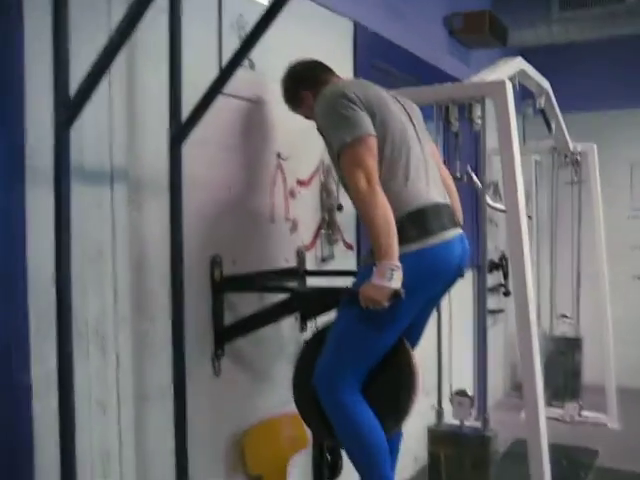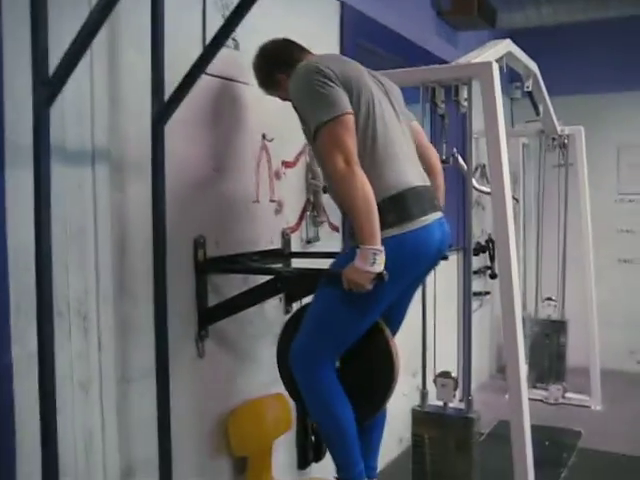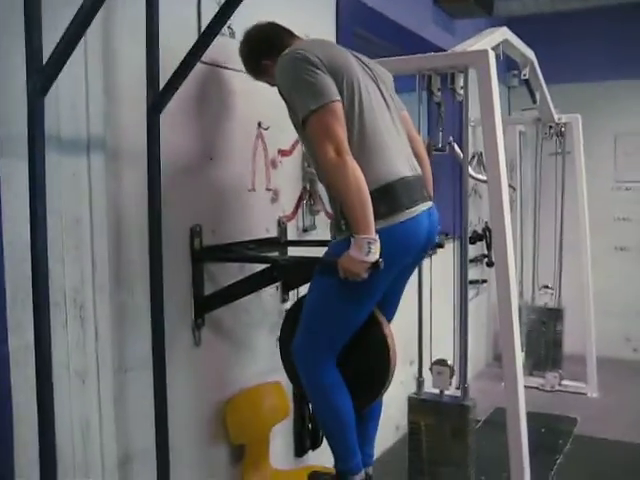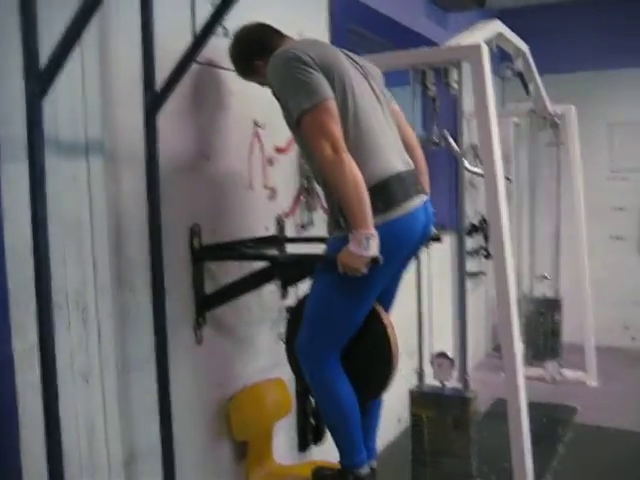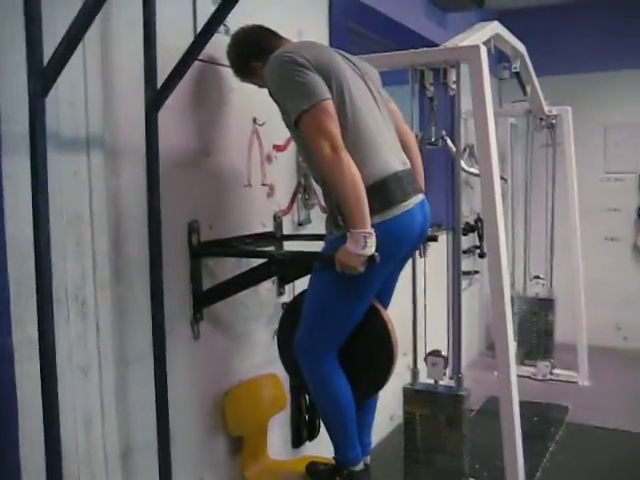
dt=0.2s
person 1, frame 1
left shoulder: (336, 99)
right shoulder: (392, 100)
left elbow: (366, 184)
right elbow: (443, 177)
left wrist: (386, 270)
left hip: (416, 250)
right hip: (449, 242)
left knee: (334, 382)
person 1, frame 2
left shoulder: (310, 75)
right shoulder: (372, 79)
left elbow: (344, 164)
right elbow: (430, 157)
left wrist: (368, 253)
left hip: (395, 234)
right hip: (429, 226)
left knee: (310, 359)
person 1, frame 3
left shoulder: (296, 62)
right shoulder: (362, 64)
left elbow: (335, 153)
right elbow: (416, 144)
left wrist: (363, 242)
left hip: (383, 225)
right hip: (419, 215)
left knee: (313, 353)
person 1, frame 4
left shoulder: (288, 62)
right shoulder: (351, 61)
left elbow: (332, 151)
right elbow: (408, 138)
left wrist: (361, 237)
left hip: (379, 222)
right hip: (412, 210)
left knee: (316, 351)
person 1, frame 5
left shoulder: (286, 64)
right shoulder: (347, 62)
left elbow: (331, 150)
right elbow: (405, 135)
left wrist: (359, 236)
left hip: (378, 220)
right hip: (411, 208)
left knee: (314, 349)
